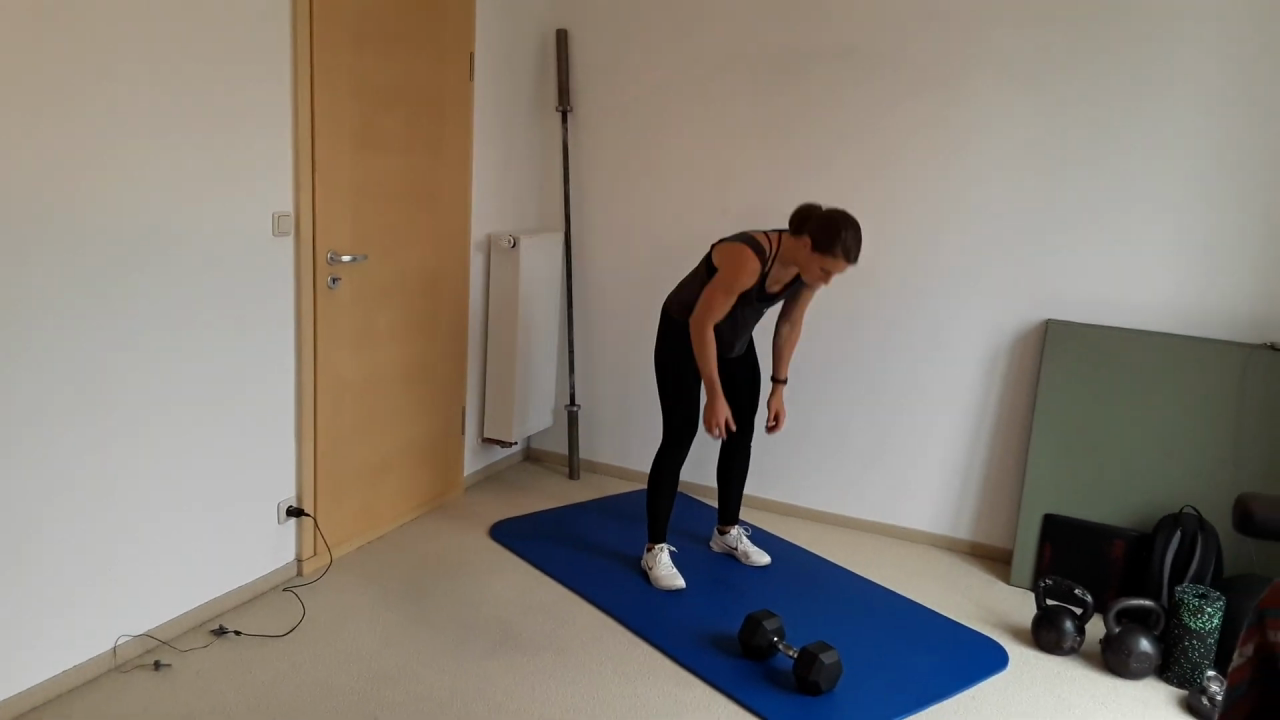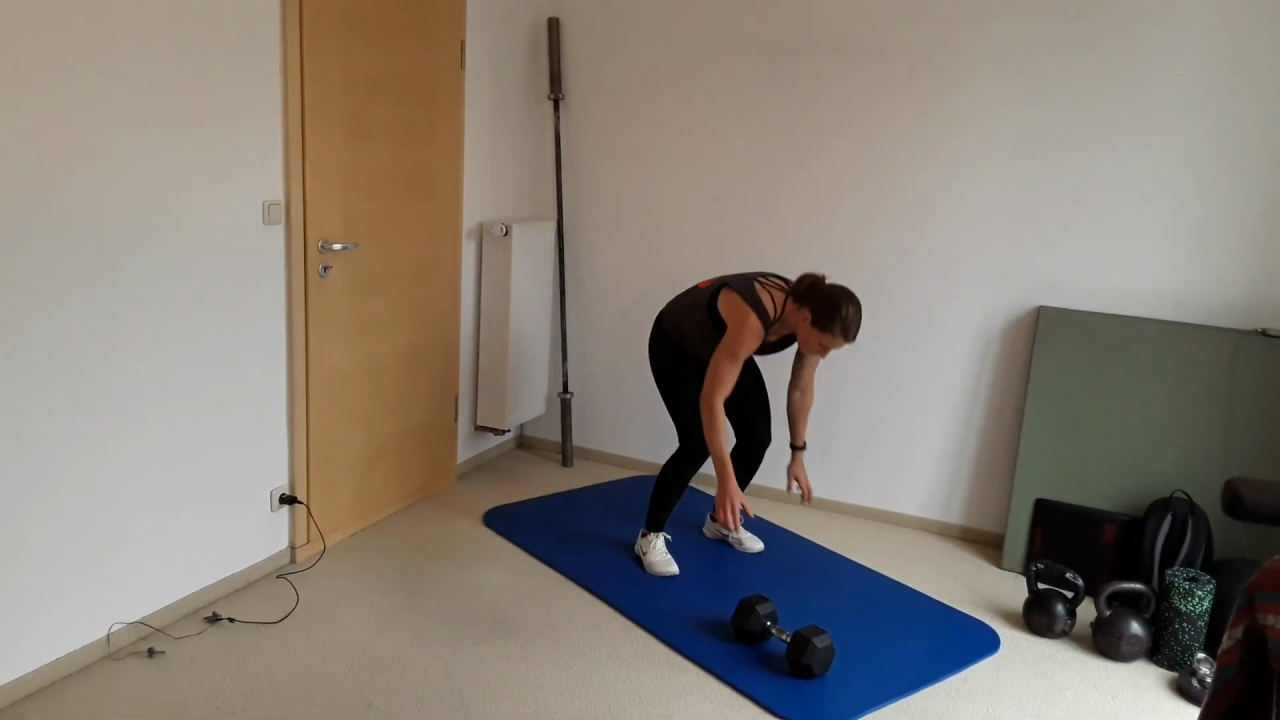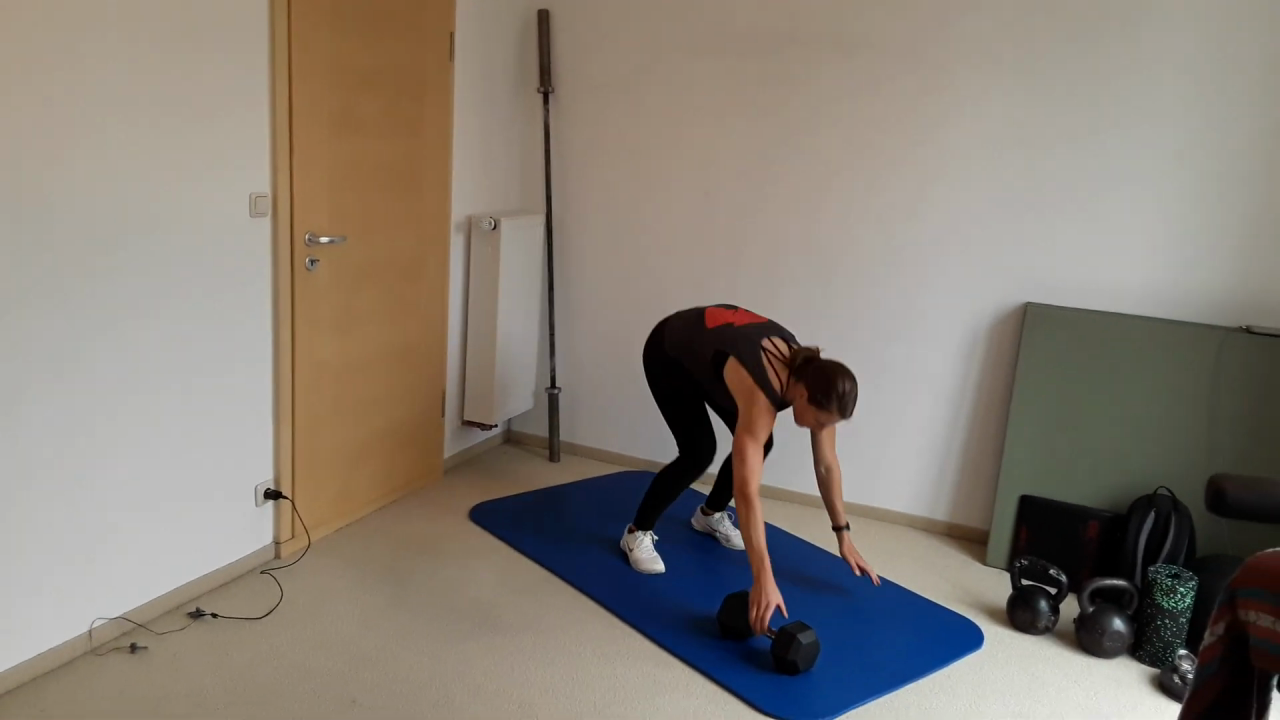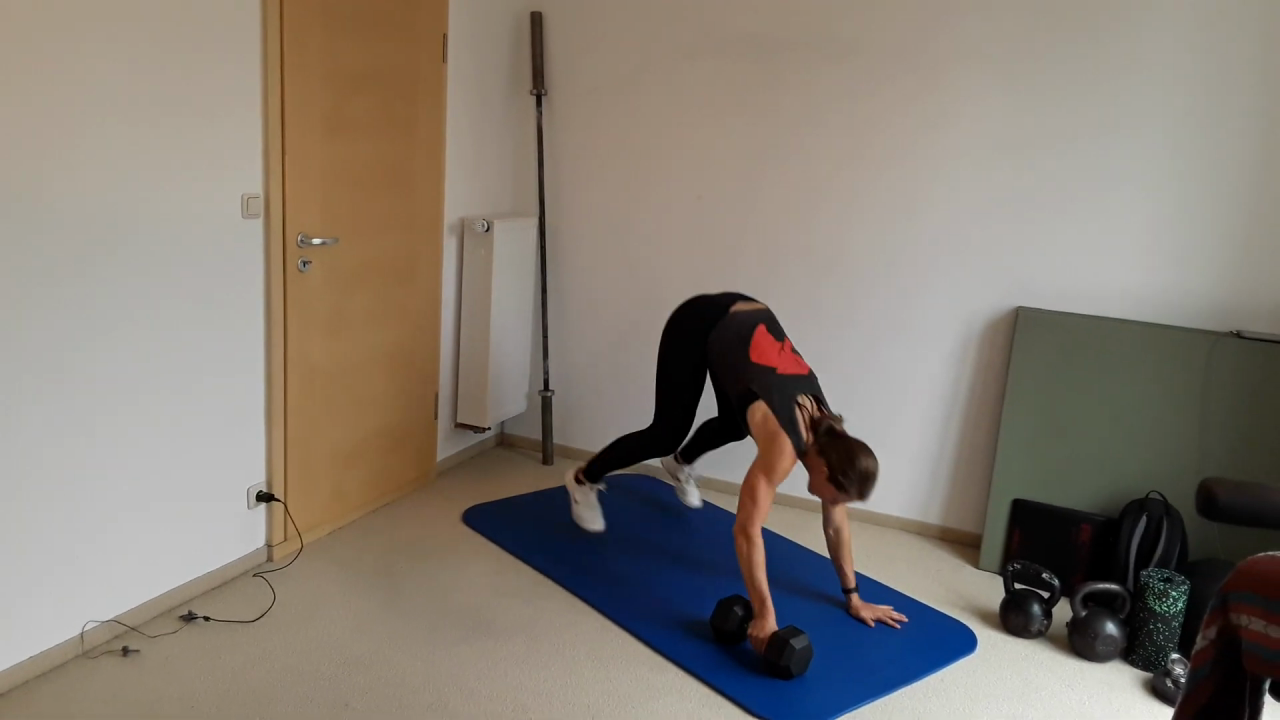
dt=0.2s
person 1, frame 1
left shoulder: (808, 265)
right shoulder: (750, 258)
left elbow: (789, 324)
right elbow: (700, 324)
left wrist: (779, 385)
right wrist: (715, 395)
left hip: (735, 339)
right hip: (683, 330)
left knee: (740, 433)
right knee: (681, 434)
left ankle: (727, 532)
right ankle: (655, 547)
person 1, frame 2
left shoulder: (811, 316)
right shoulder: (754, 317)
left elbow: (800, 387)
right elbow: (710, 398)
left wrist: (797, 454)
right wrist: (726, 480)
left hip: (718, 345)
right hip: (675, 346)
left knee: (758, 439)
right knee: (698, 444)
left ankle: (720, 520)
right ankle: (650, 535)
person 1, frame 3
left shoulder: (815, 382)
right shoulder: (759, 392)
left elbow: (827, 460)
right elbow: (747, 490)
left wrist: (843, 535)
right wrist: (764, 581)
left hip: (710, 338)
right hip: (669, 351)
left knee: (756, 445)
right knee: (697, 453)
left ankle: (710, 514)
right ankle: (637, 533)
person 1, frame 4
left shoulder: (836, 441)
right shoulder: (786, 444)
left elbow: (837, 520)
right elbow: (746, 529)
left wrist: (852, 596)
right wrist: (764, 613)
left hip: (751, 320)
right hip: (698, 325)
left knee: (733, 425)
right knee: (666, 430)
left ankle: (680, 464)
right ankle: (585, 482)
